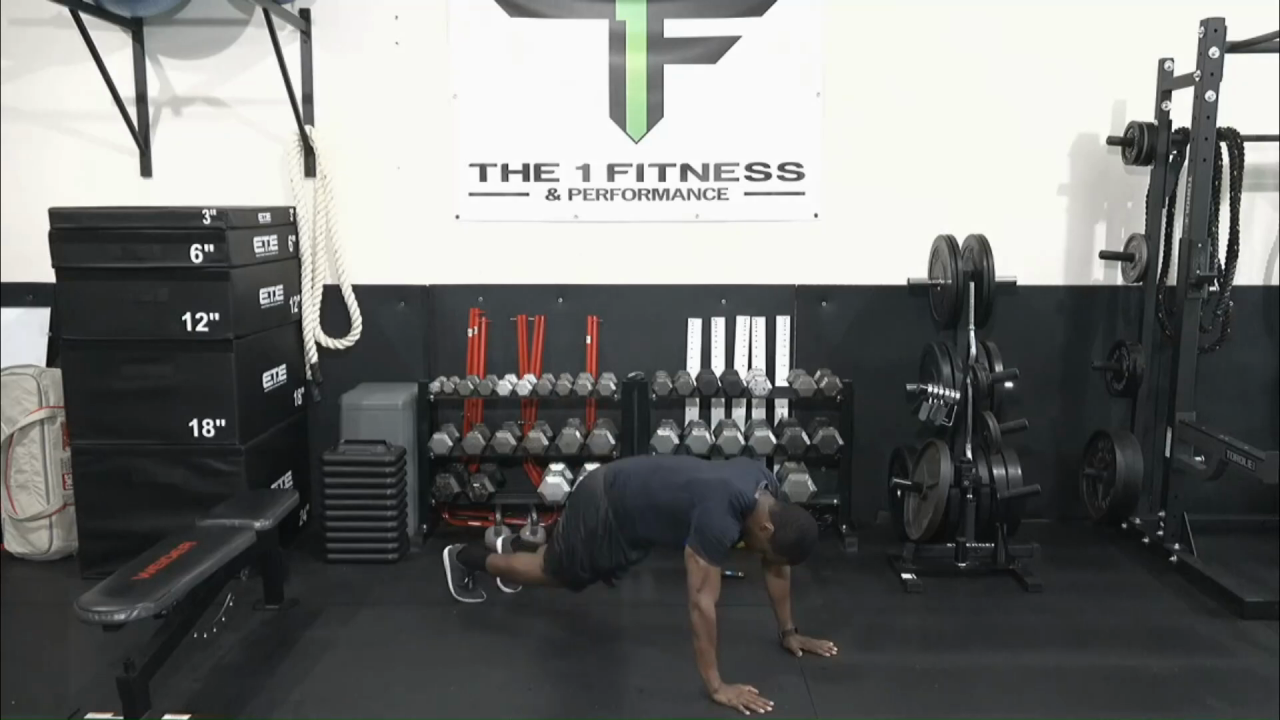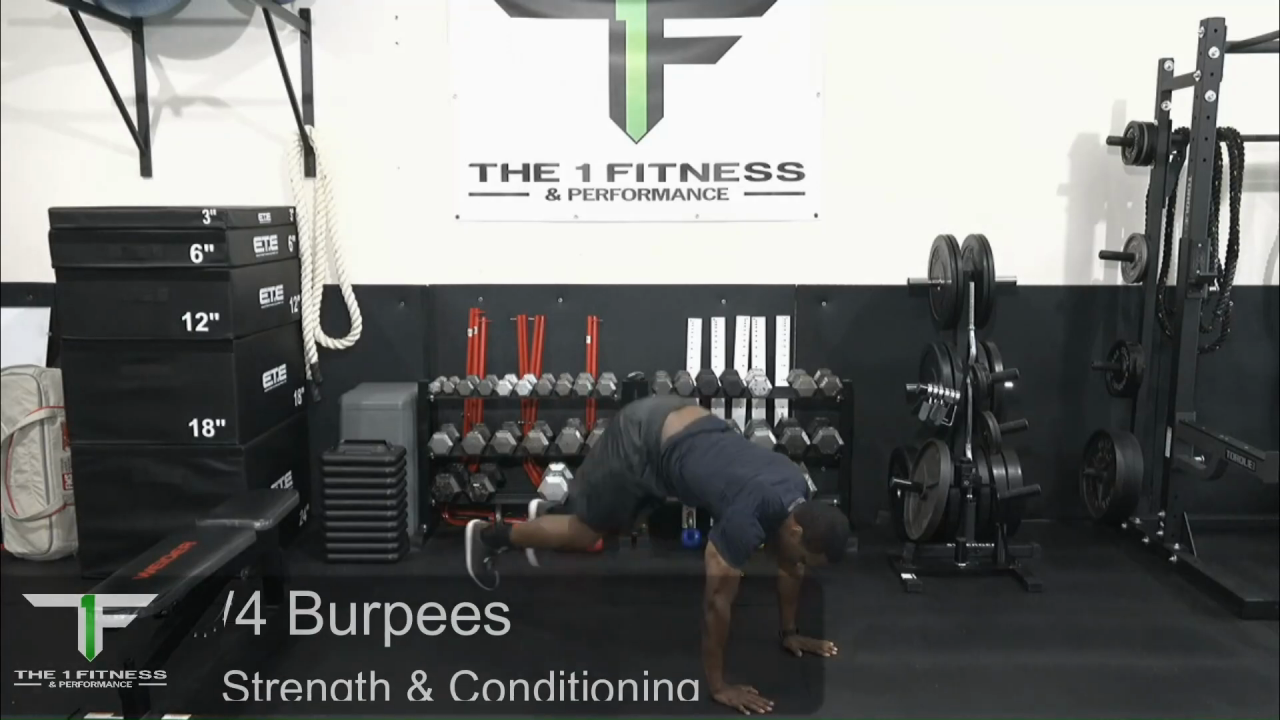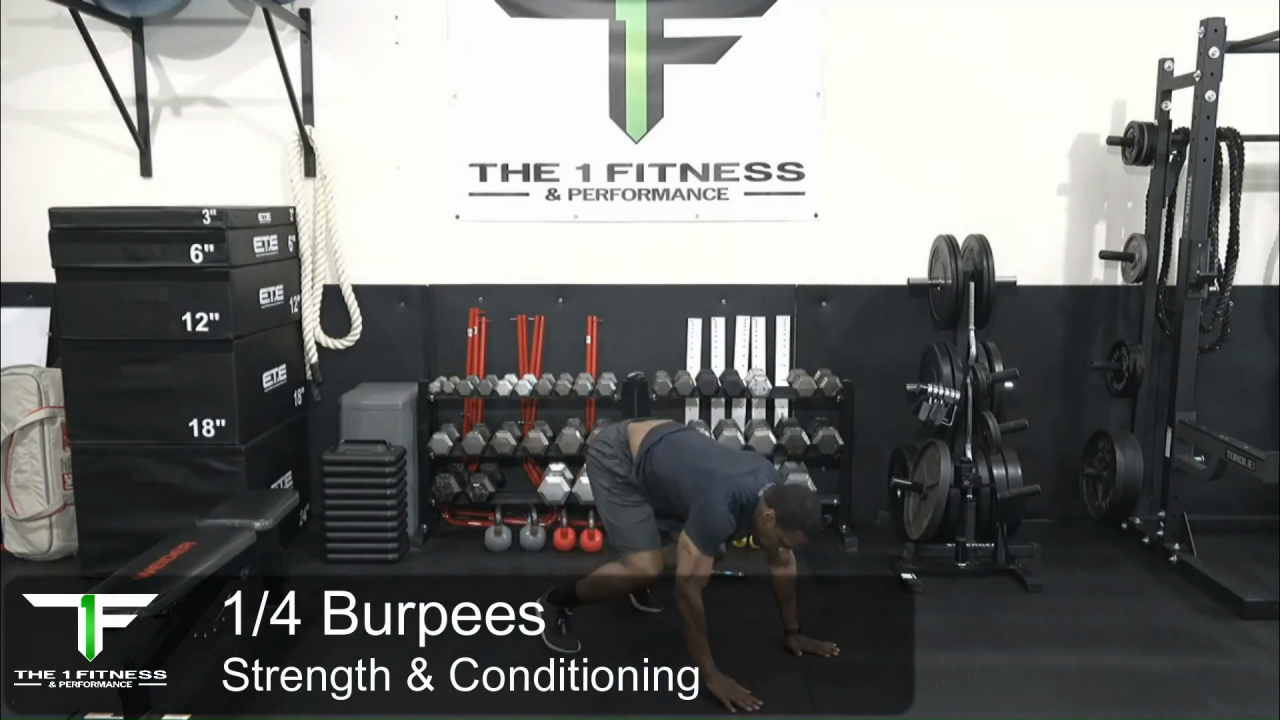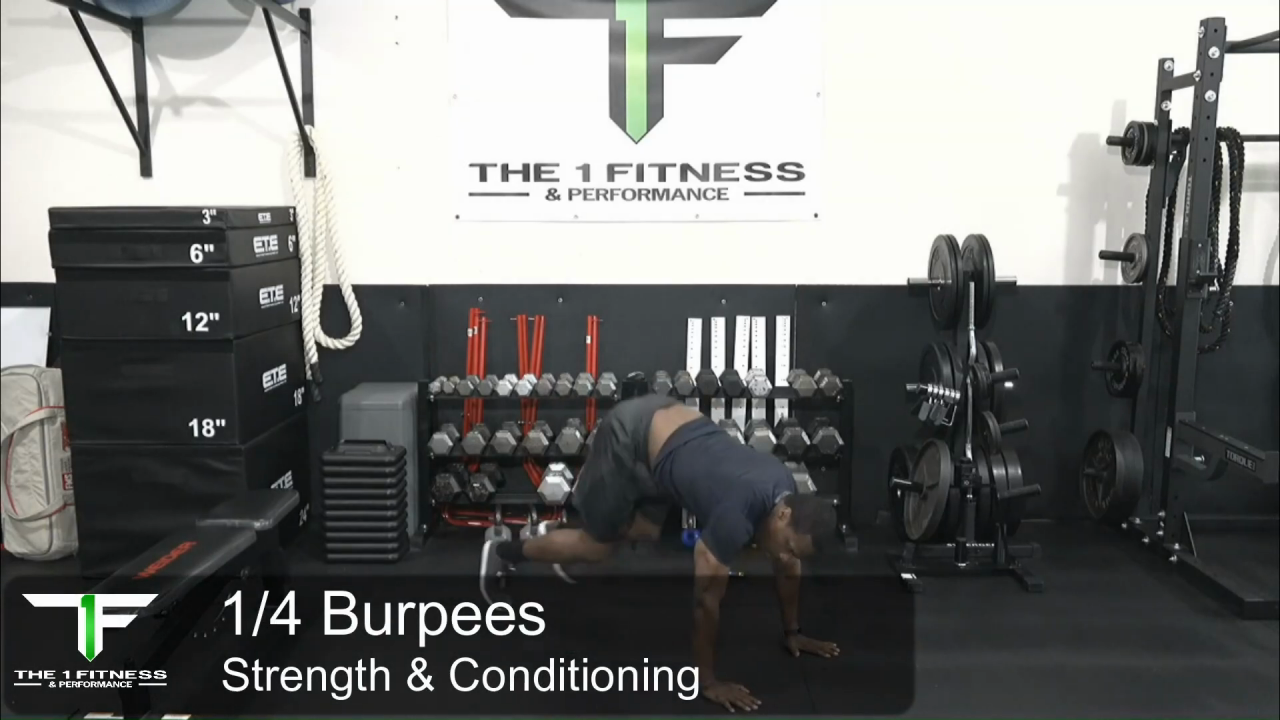
dt=1s
person 1, frame 1
left shoulder: (766, 491)
right shoulder: (721, 517)
left elbow: (774, 566)
right elbow: (701, 601)
left wrist: (789, 632)
right wrist: (718, 687)
left hip: (629, 487)
right hip: (606, 504)
left knee: (570, 562)
right knee: (557, 573)
left ankle: (516, 546)
right ankle: (464, 559)
person 1, frame 2
left shoulder: (795, 496)
right shoulder: (748, 518)
left elbow: (788, 567)
right elbow: (718, 602)
left wrist: (790, 633)
right wrist: (718, 685)
left hip: (675, 416)
right hip: (644, 436)
left knee: (619, 521)
right knee: (589, 529)
left ankle: (546, 514)
right ankle: (486, 536)
person 1, frame 3
left shoulder: (773, 491)
right shoulder: (721, 507)
left elbow: (783, 565)
right elbow: (688, 592)
left wrist: (793, 634)
right wrist: (711, 676)
left hip: (658, 441)
right hip: (617, 454)
left knee: (701, 550)
right knee: (644, 568)
left ankle: (631, 584)
right ankle: (556, 603)
person 1, frame 4
left shoulder: (787, 493)
right shoulder: (736, 517)
left elbow: (787, 568)
right elbow: (707, 598)
left wrist: (792, 633)
right wrist: (707, 681)
left hip: (668, 418)
right hip: (630, 436)
left knee: (643, 531)
right knee: (598, 546)
left ankle: (566, 540)
right ankle: (506, 552)
